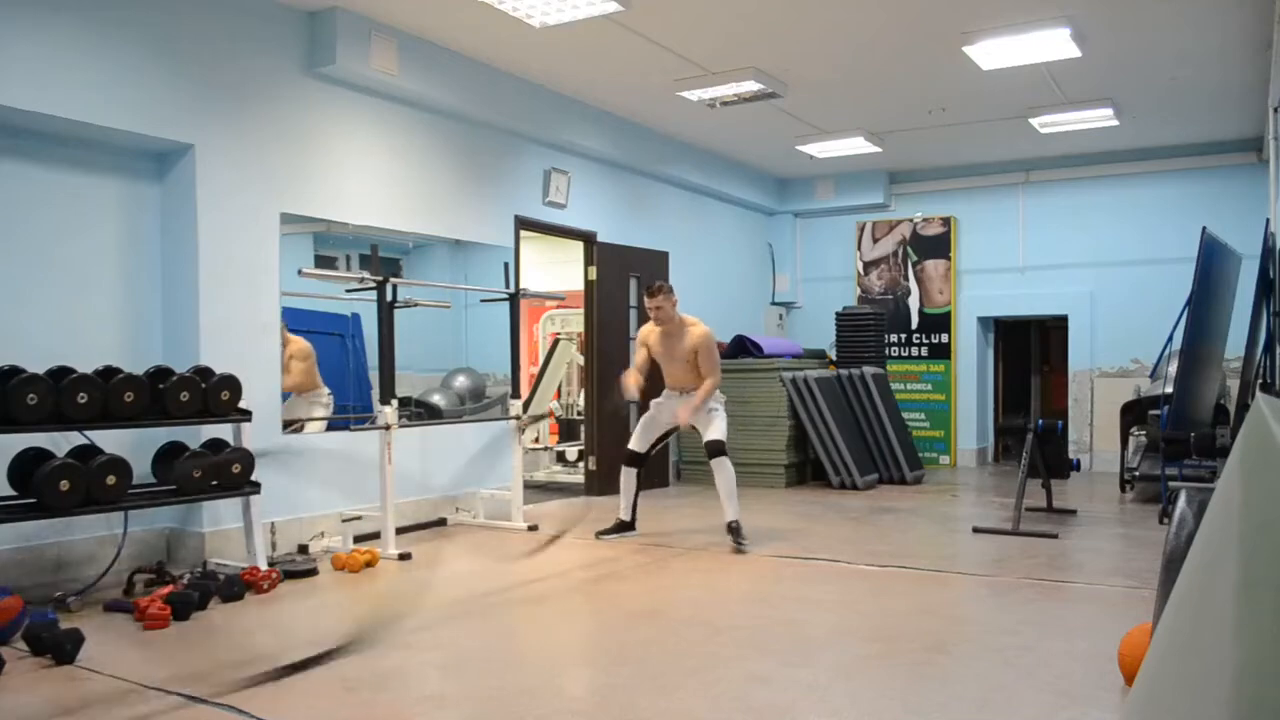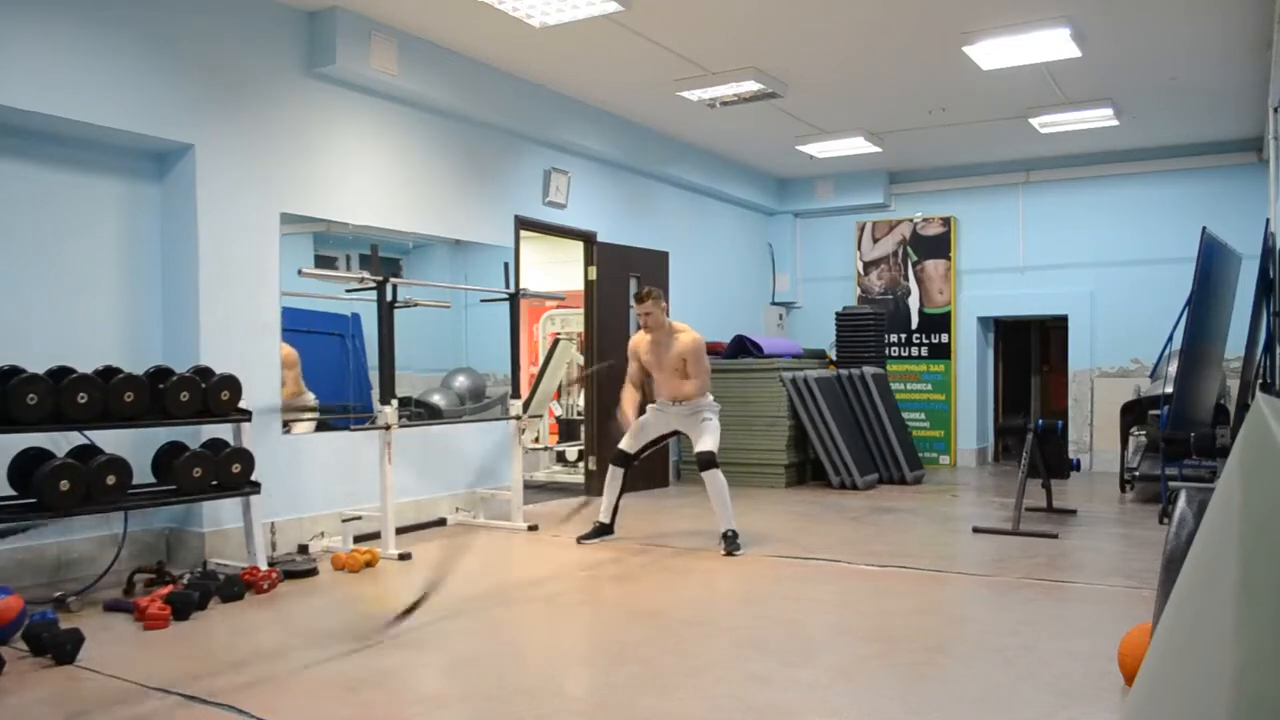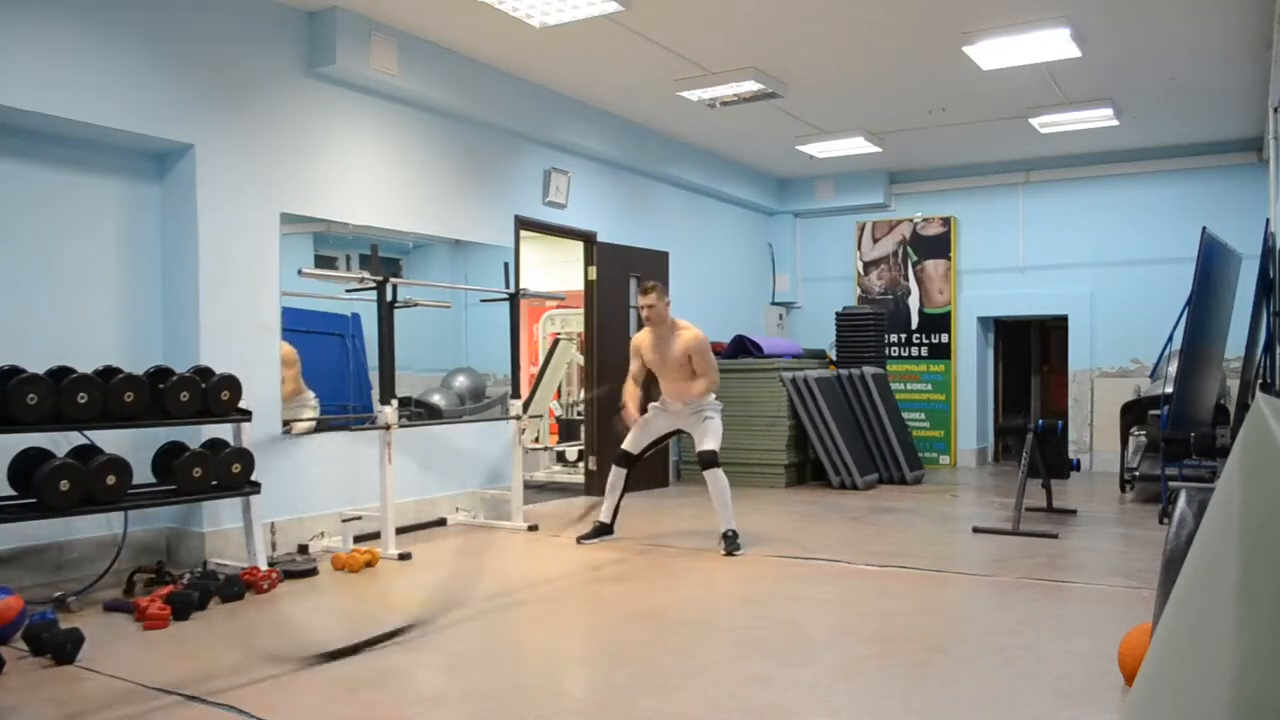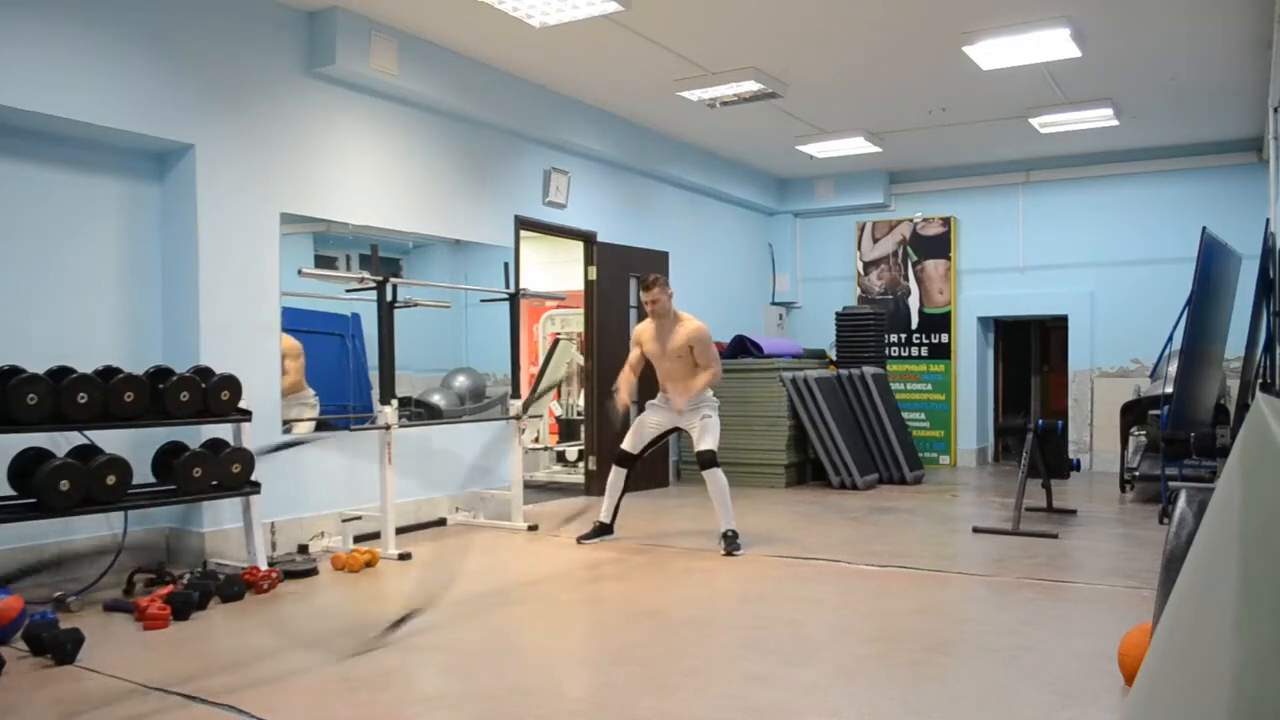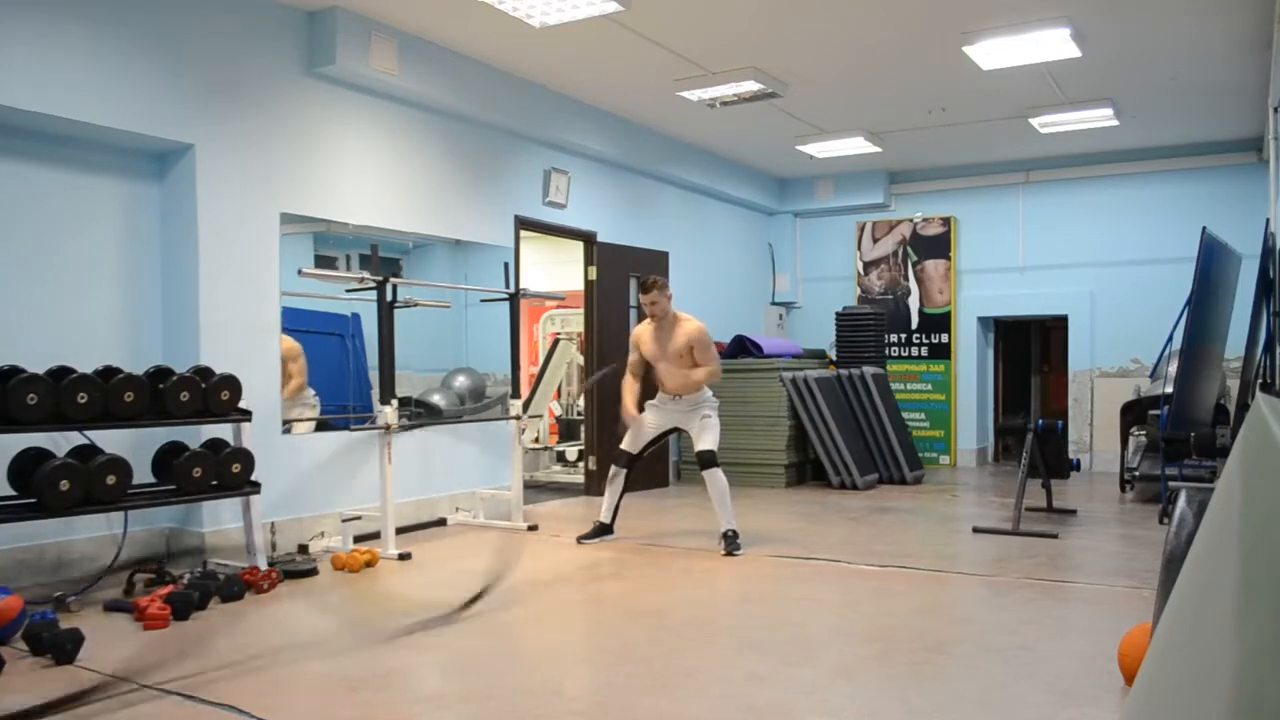
dt=1s
person 1, frame 1
left shoulder: (700, 333)
right shoulder: (646, 334)
left elbow: (714, 378)
right elbow: (637, 370)
left wrist: (690, 408)
right wrist: (631, 382)
left hip: (705, 401)
right hip: (669, 399)
left knee: (716, 451)
right knee: (631, 456)
left ankle: (733, 525)
right ankle: (626, 521)
person 1, frame 2
left shoulder: (689, 340)
right shoulder: (637, 342)
left elbow: (702, 386)
right elbow: (632, 385)
left wrist: (668, 391)
right wrist: (628, 411)
left hip: (697, 410)
right hip: (662, 410)
left knee: (706, 462)
right knee: (619, 457)
left ankle: (729, 532)
right ankle: (605, 524)
person 1, frame 3
left shoulder: (692, 338)
right shoulder: (639, 341)
left elbow: (711, 379)
right elbow: (633, 383)
left wrist: (681, 395)
right wrist: (631, 406)
left hip: (700, 409)
right hip: (664, 408)
left knee: (708, 462)
right knee: (621, 458)
left ankle: (729, 532)
right ankle: (605, 523)
person 1, frame 4
left shoulder: (694, 329)
right shoulder: (641, 331)
left elbow: (714, 370)
right elbow: (630, 370)
left wrist: (685, 395)
right wrist: (623, 391)
left hip: (698, 405)
right hip: (662, 404)
left knee: (707, 461)
right knee: (621, 458)
left ankle: (729, 532)
right ankle: (605, 523)
person 1, frame 5
left shoulder: (693, 330)
right shoulder: (639, 333)
left elbow: (713, 370)
right elbow: (632, 376)
left wrist: (678, 377)
right wrist: (629, 405)
left hip: (697, 405)
right hip: (662, 404)
left knee: (707, 461)
right knee: (621, 458)
left ankle: (729, 532)
right ankle: (605, 524)
